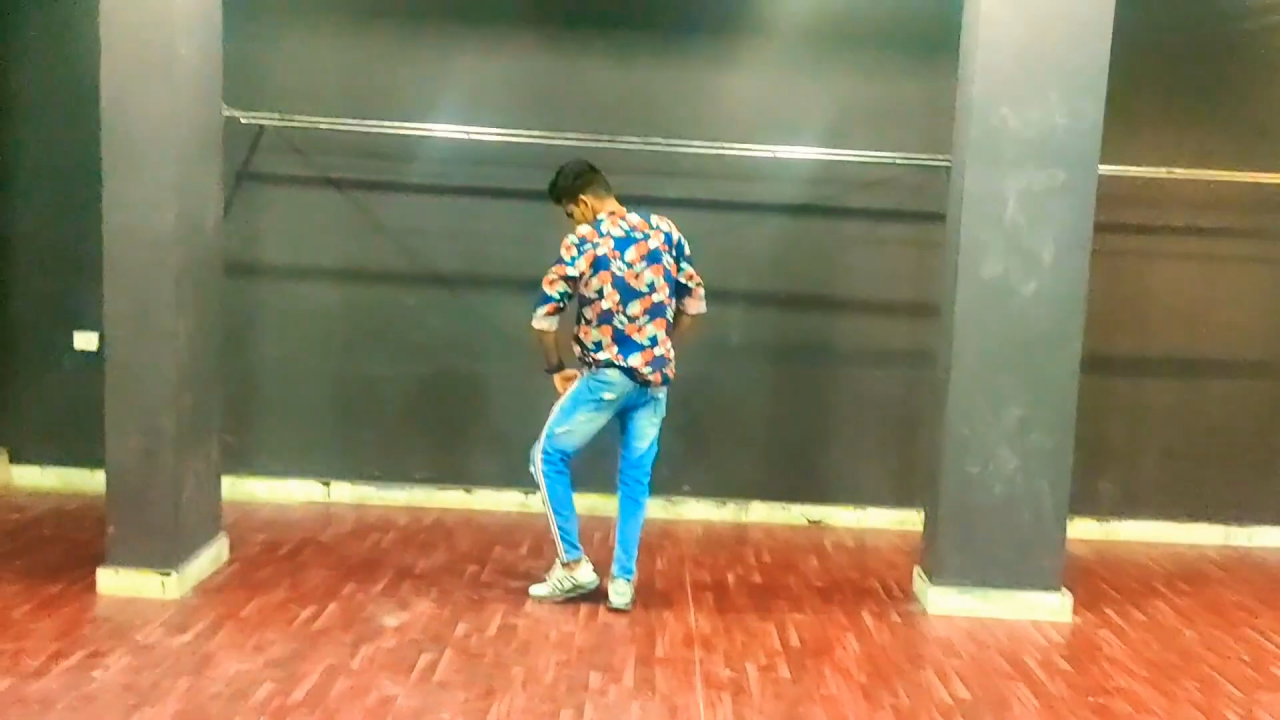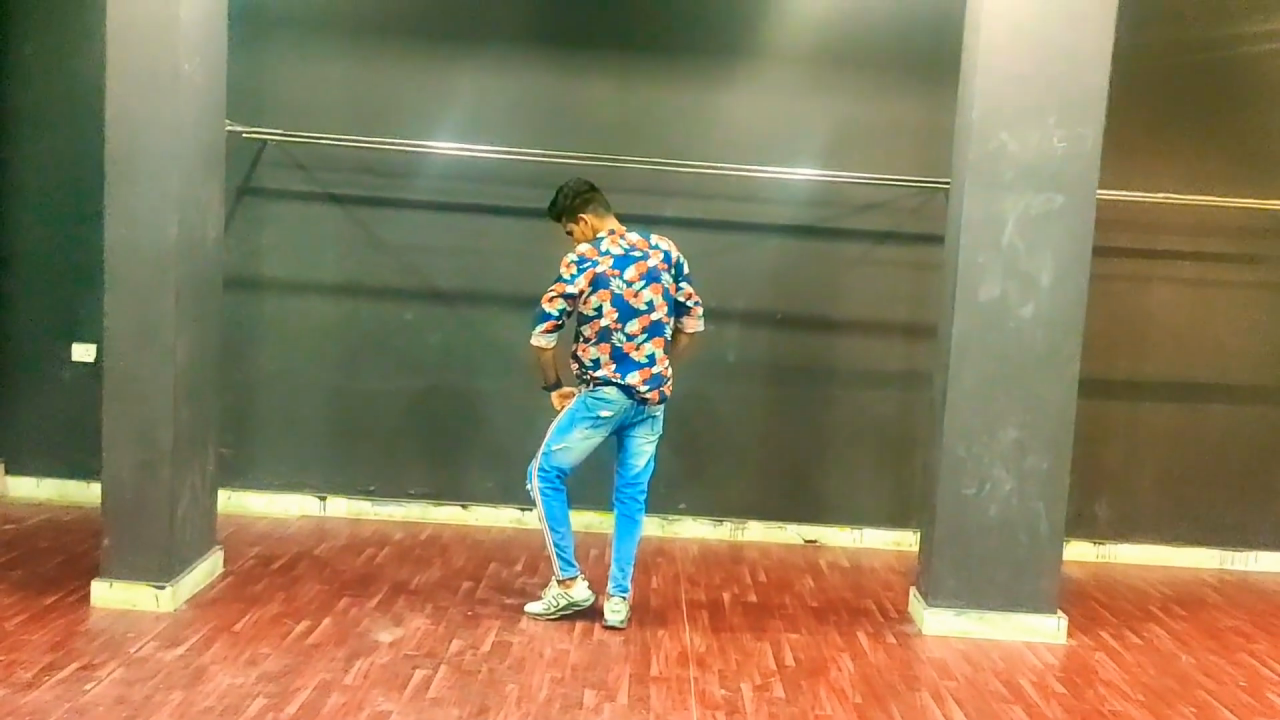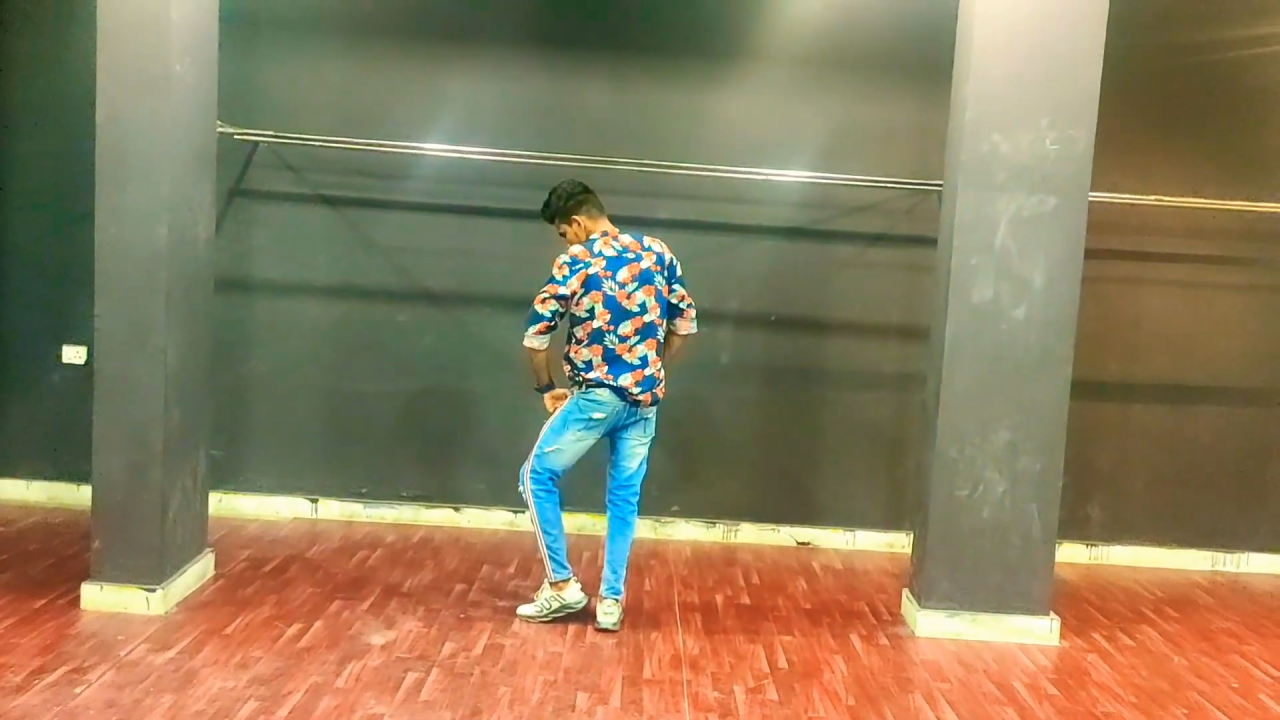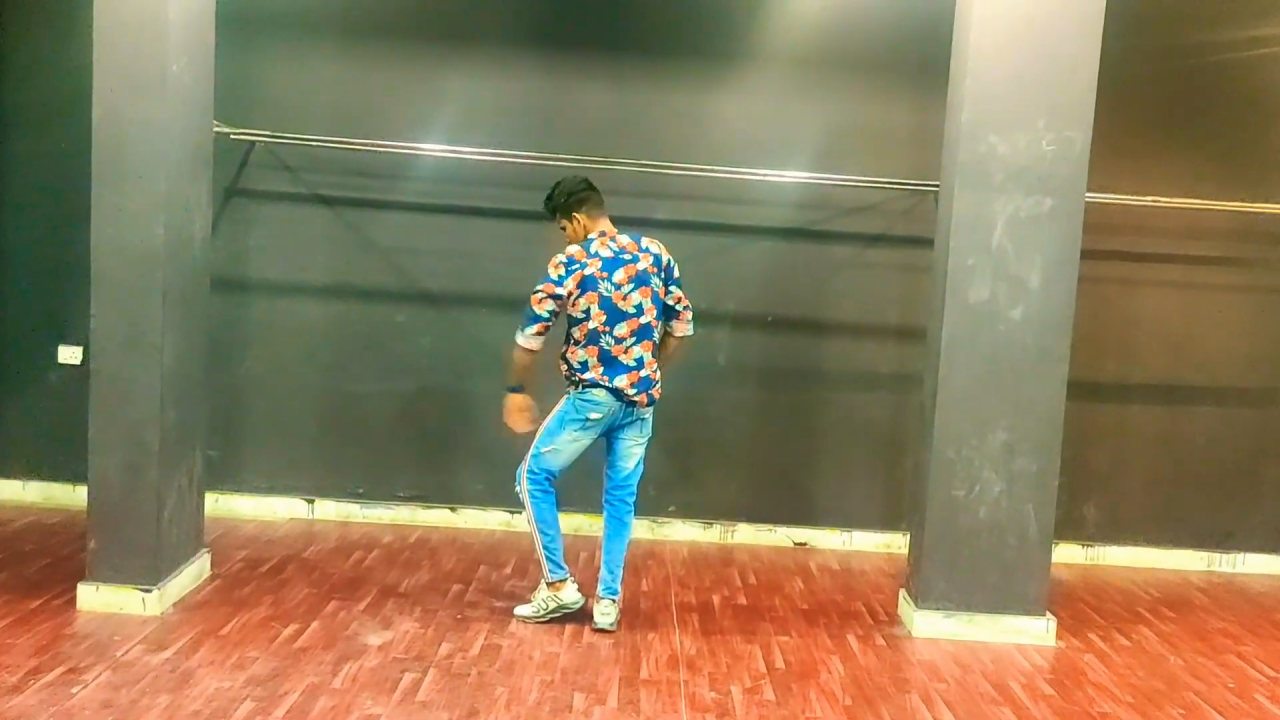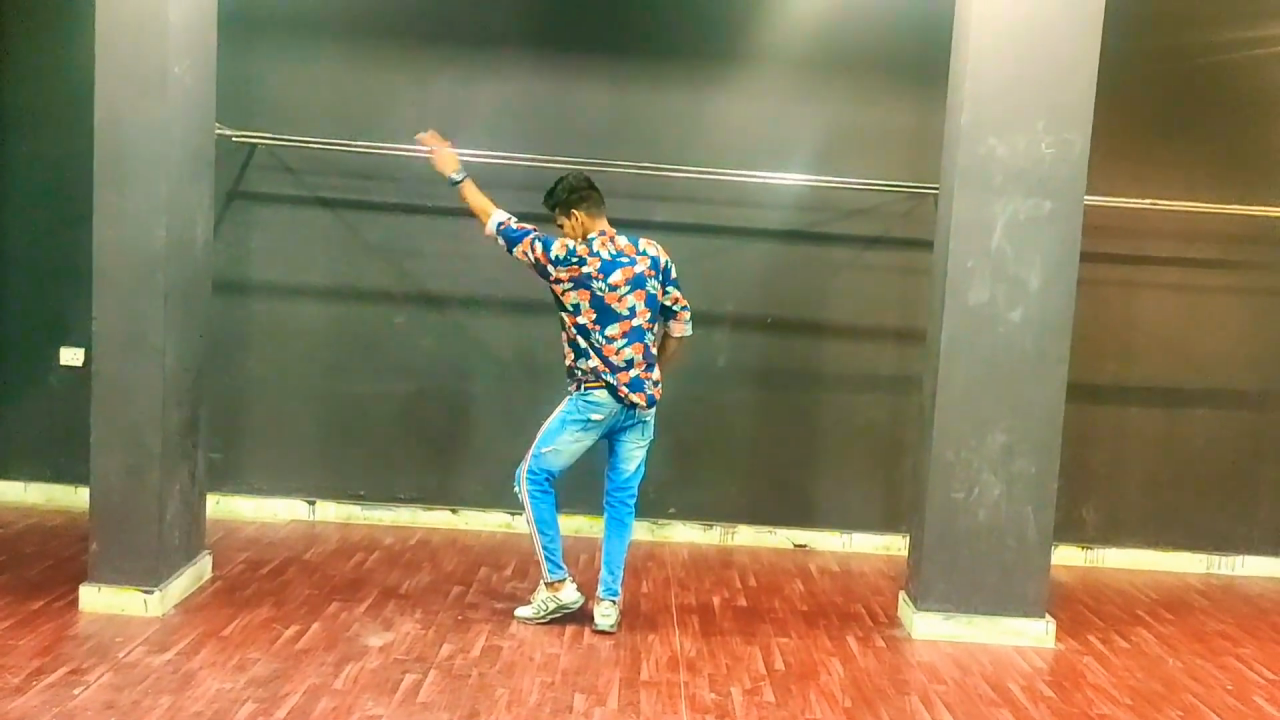
dt=0.5s
person 1, frame 1
left shoulder: (582, 241)
right shoulder: (664, 230)
left elbow: (544, 316)
right elbow: (694, 302)
left wrist: (556, 369)
left hip: (607, 377)
right hip: (655, 378)
left knee: (548, 457)
right knee: (636, 477)
left ankle: (574, 565)
right ankle: (623, 581)
person 1, frame 2
left shoulder: (581, 260)
right shoulder: (664, 251)
left elbow: (543, 334)
right elbow: (692, 321)
left wrist: (554, 386)
left hip: (603, 394)
right hip: (652, 397)
left knee: (544, 475)
right knee: (632, 496)
left ankle: (569, 583)
right ankle: (618, 598)
person 1, frame 3
left shoulder: (574, 262)
right shoulder: (657, 252)
left elbow: (536, 334)
right elbow: (685, 323)
left wrist: (546, 388)
left hip: (596, 396)
right hip: (645, 398)
left knee: (537, 476)
right knee: (624, 497)
left ankle: (562, 585)
right ankle: (611, 600)
person 1, frame 4
left shoulder: (569, 263)
right shoulder: (655, 253)
left elbow: (532, 334)
right elbow: (682, 324)
left wrist: (517, 390)
left hip: (592, 396)
right hip: (641, 399)
left knee: (535, 477)
right knee: (621, 498)
left ankle: (558, 586)
right ankle: (608, 600)
person 1, frame 5
left shoulder: (565, 256)
right shoulder: (653, 255)
left elbow: (499, 225)
right elbow: (679, 325)
left wrist: (456, 173)
left hip: (593, 399)
right hip: (643, 401)
left knee: (534, 477)
right knee: (621, 500)
left ankle: (558, 586)
right ankle: (608, 601)
